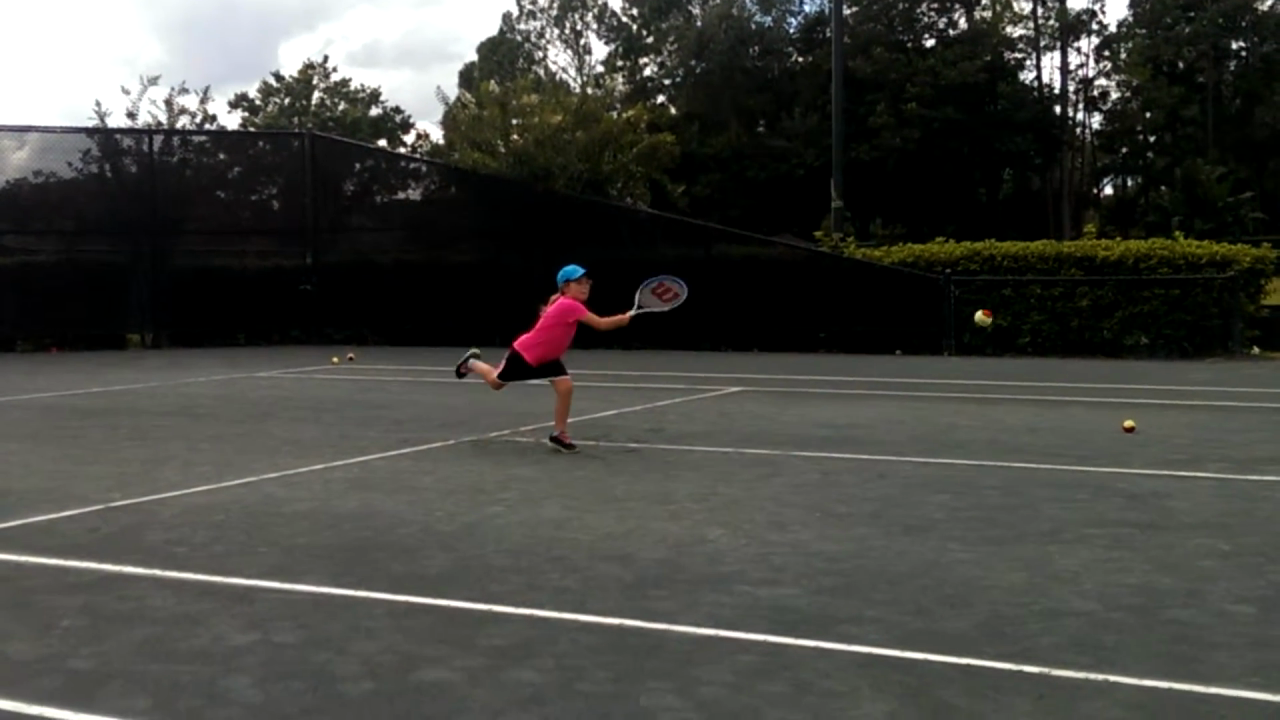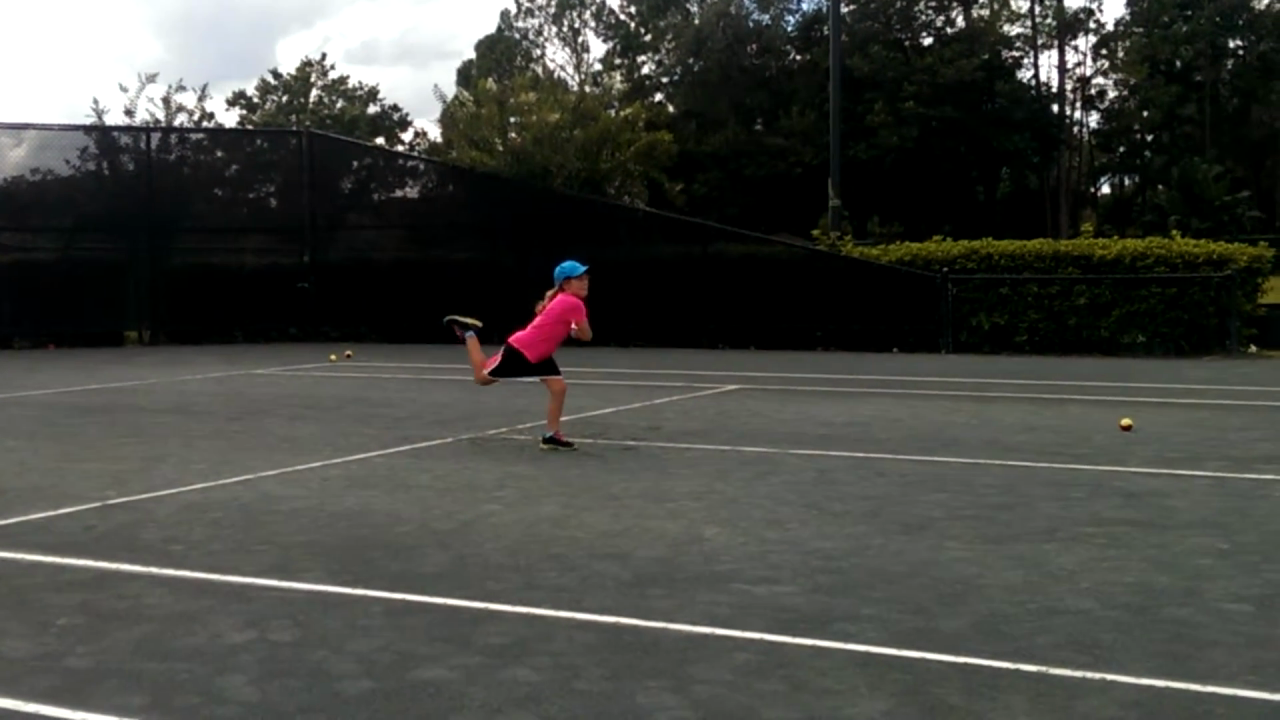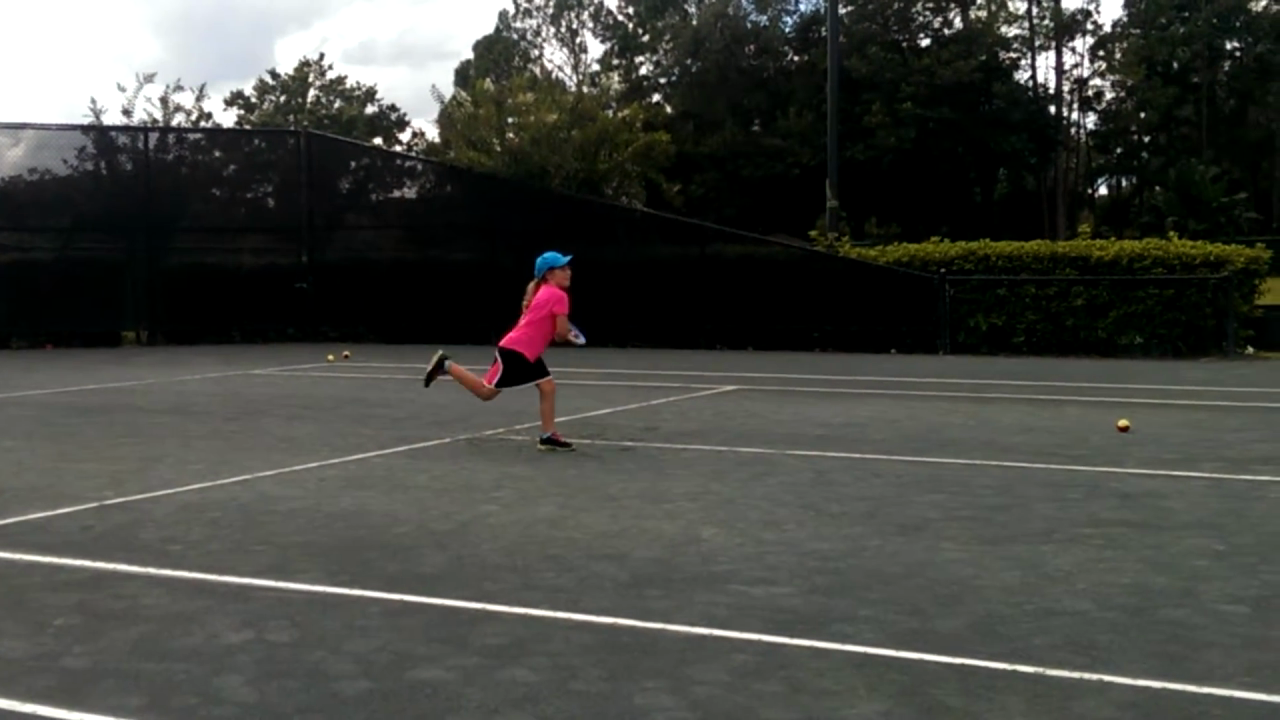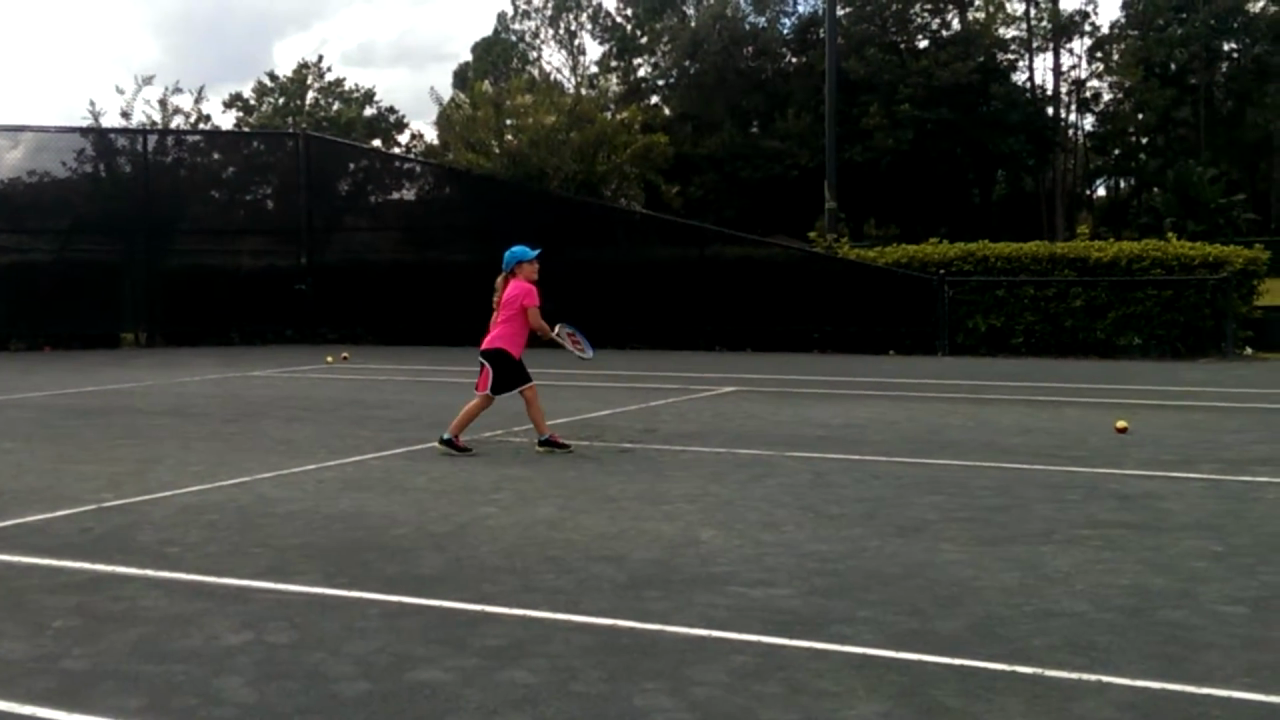
dt=0.2s
person 1, frame 1
left shoulder: (571, 306)
right shoulder: (569, 306)
right elbow: (601, 324)
right wrist: (623, 319)
left hip: (547, 357)
right hip: (524, 353)
left knee: (565, 387)
right knee: (495, 382)
left ankle: (558, 435)
right ankle: (472, 362)
person 1, frame 2
left shoulder: (562, 301)
right shoulder: (574, 304)
right elbow: (586, 336)
right wrist: (575, 331)
left hip: (539, 354)
right hip: (520, 350)
left knee: (559, 387)
right knee: (482, 377)
left ankle: (552, 435)
right ankle: (468, 332)
person 1, frame 3
left shoulder: (543, 293)
right shoulder: (559, 296)
right elbow: (562, 332)
right wrist: (559, 335)
left hip: (526, 353)
right hip: (515, 351)
left knee: (548, 387)
right knee: (486, 393)
left ankle: (548, 436)
right ankle: (446, 365)
person 1, frame 4
left shoulder: (510, 289)
right shoulder: (527, 289)
left elbow: (494, 322)
right elbow: (535, 322)
right wrist: (547, 332)
left hip: (507, 352)
right hip: (498, 351)
left knee: (530, 393)
right knee: (486, 398)
left ankle: (545, 438)
right ankle: (448, 437)
